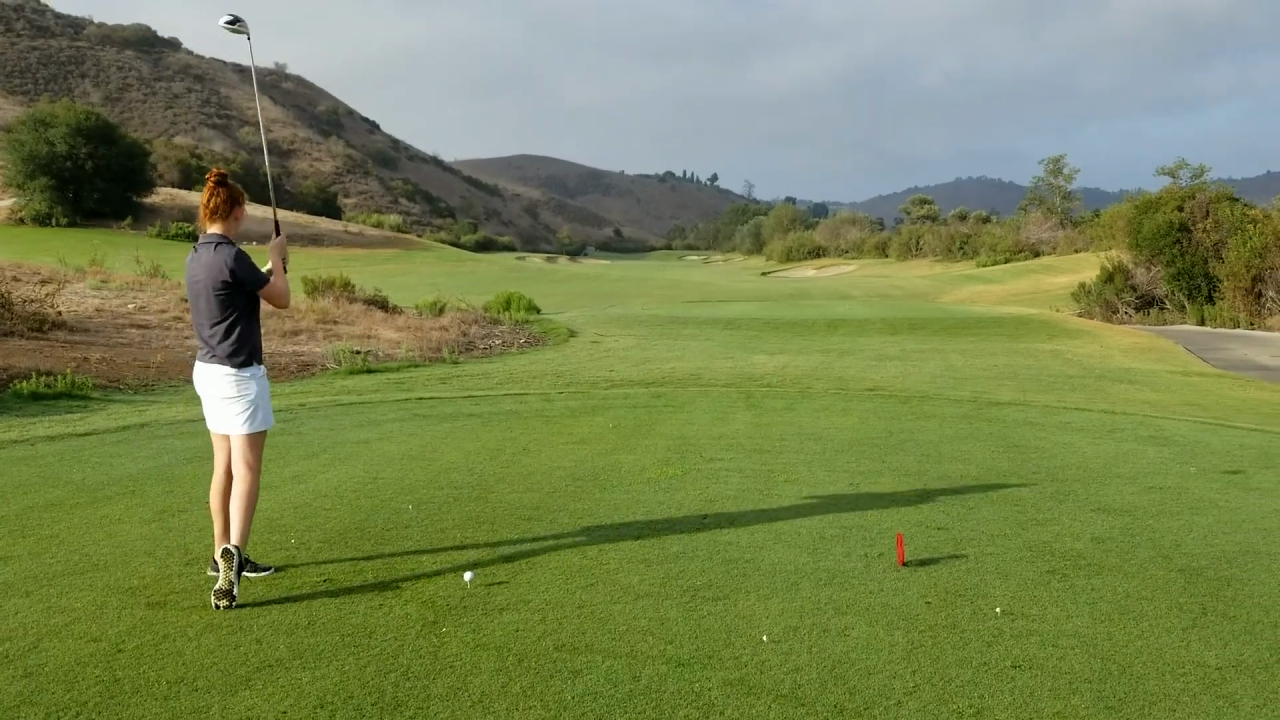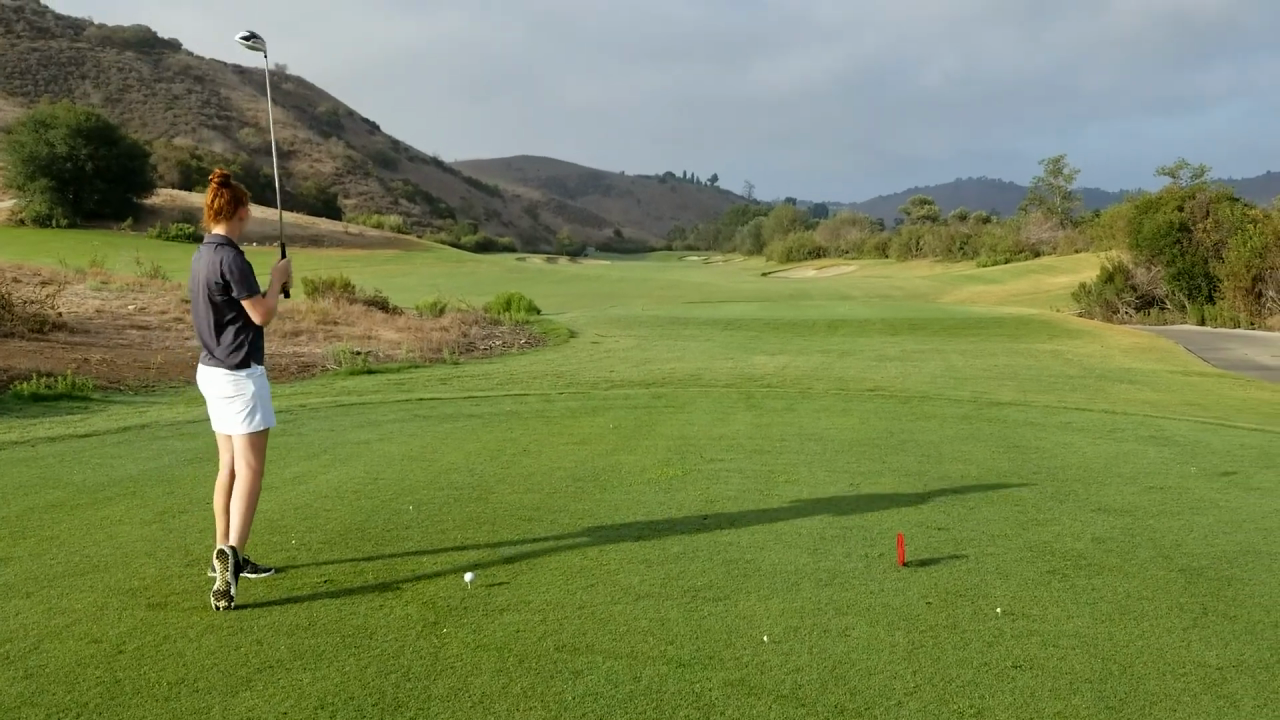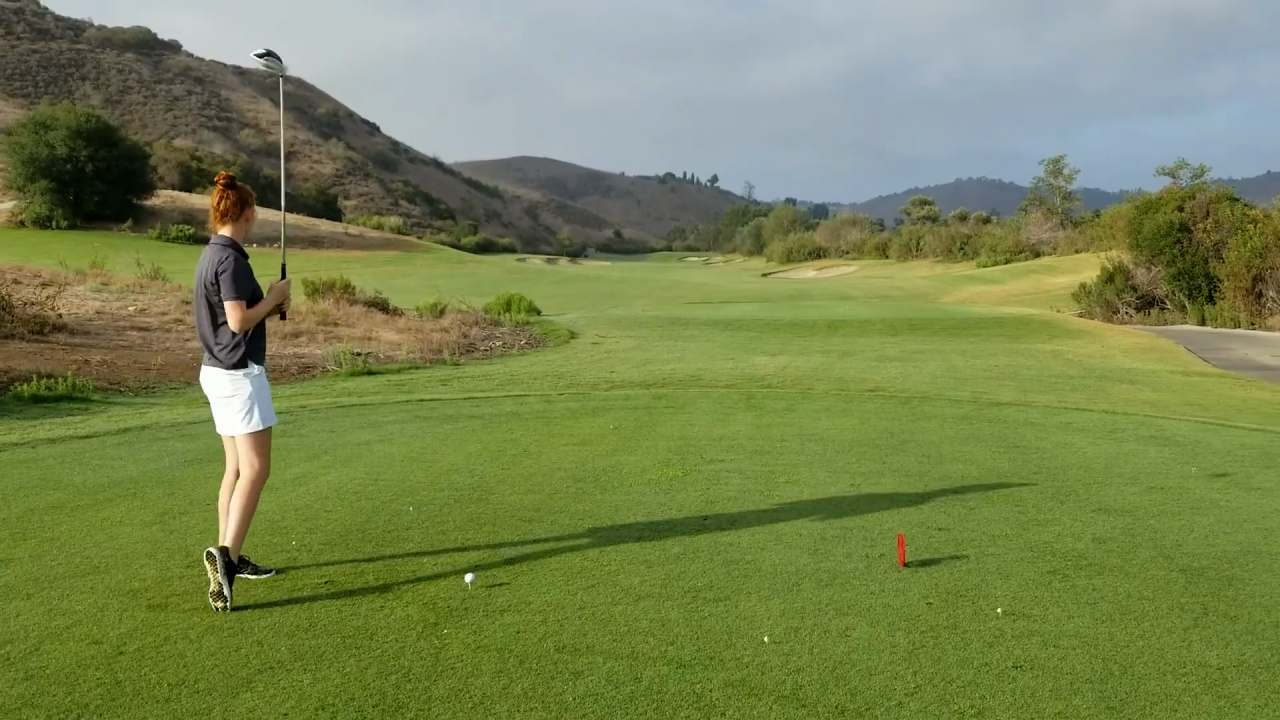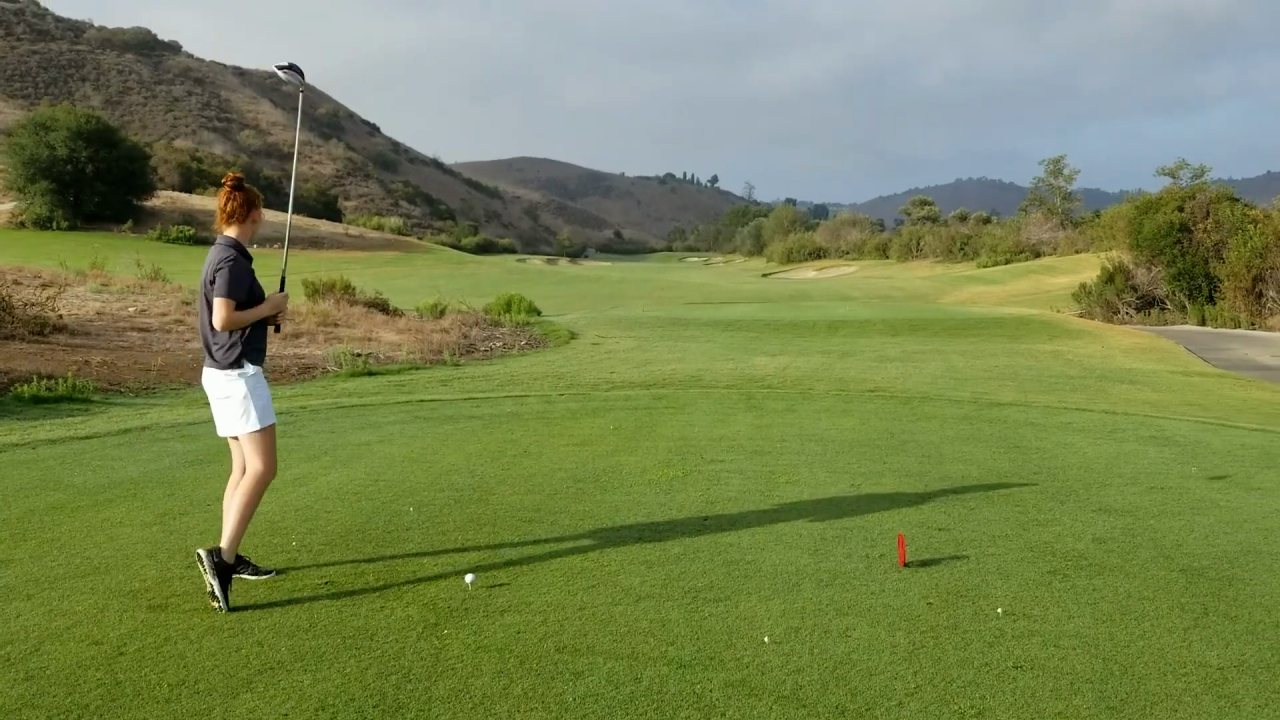
dt=0.1s
person 1, frame 1
left shoulder: (196, 256)
right shoulder: (231, 256)
right elbow: (281, 298)
left wrist: (263, 269)
right wrist: (277, 260)
left hip: (208, 370)
right hip: (239, 374)
left knee: (224, 468)
right knee: (246, 471)
left ankle: (224, 555)
right ankle: (233, 553)
person 1, frame 2
left shoulder: (205, 254)
right shoulder: (230, 258)
right elbow: (261, 316)
left wrist: (269, 288)
right wrist: (277, 281)
left hip: (216, 370)
right hip: (238, 373)
left knee: (231, 468)
right knee: (250, 470)
left ankle: (227, 554)
right ankle: (231, 554)
person 1, frame 3
left shoulder: (212, 254)
right shoulder: (230, 258)
right elbow: (238, 323)
left wrist: (269, 301)
right wrist: (273, 298)
left hip: (219, 371)
right hip: (239, 373)
left knee: (237, 468)
right knee: (255, 470)
left ankle: (226, 557)
right ankle: (226, 553)
person 1, frame 4
left shoulder: (224, 254)
right shoulder: (231, 259)
right elbow: (223, 320)
left wrist: (268, 310)
right wrist: (267, 307)
left hip: (231, 372)
right hip: (237, 374)
left knee: (244, 469)
right knee: (262, 469)
left ankle: (229, 556)
right ankle: (219, 553)
